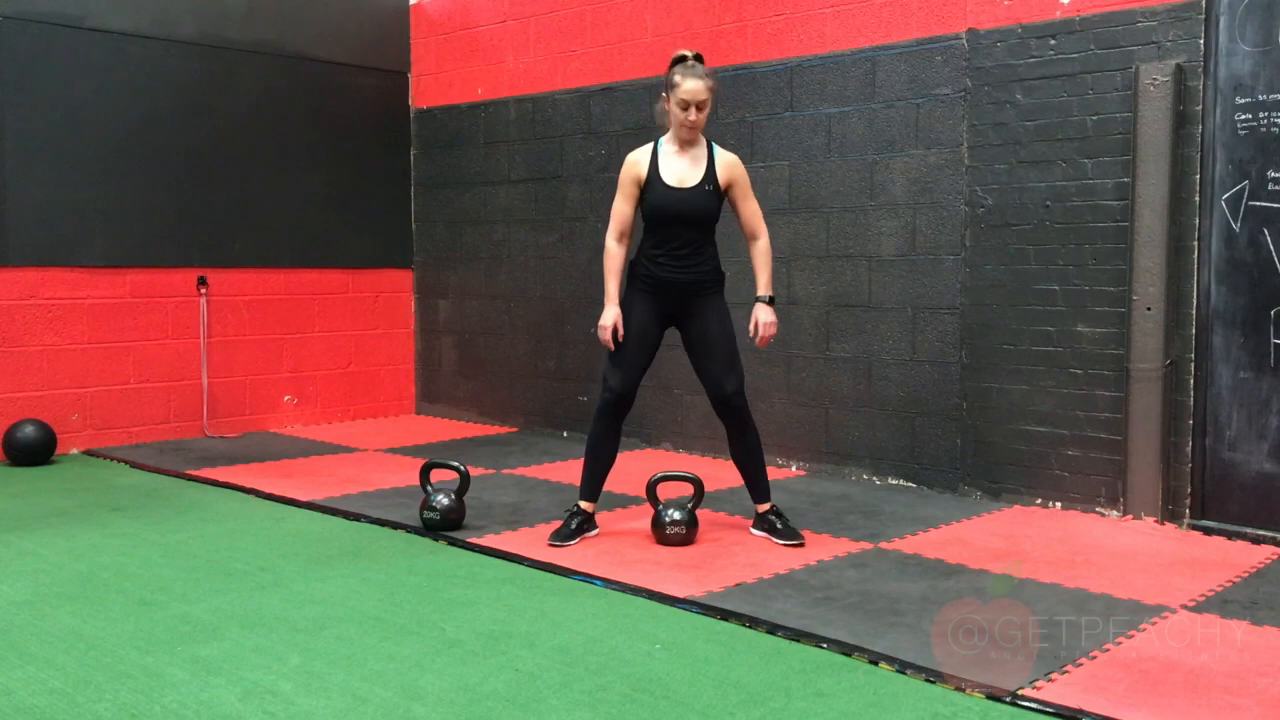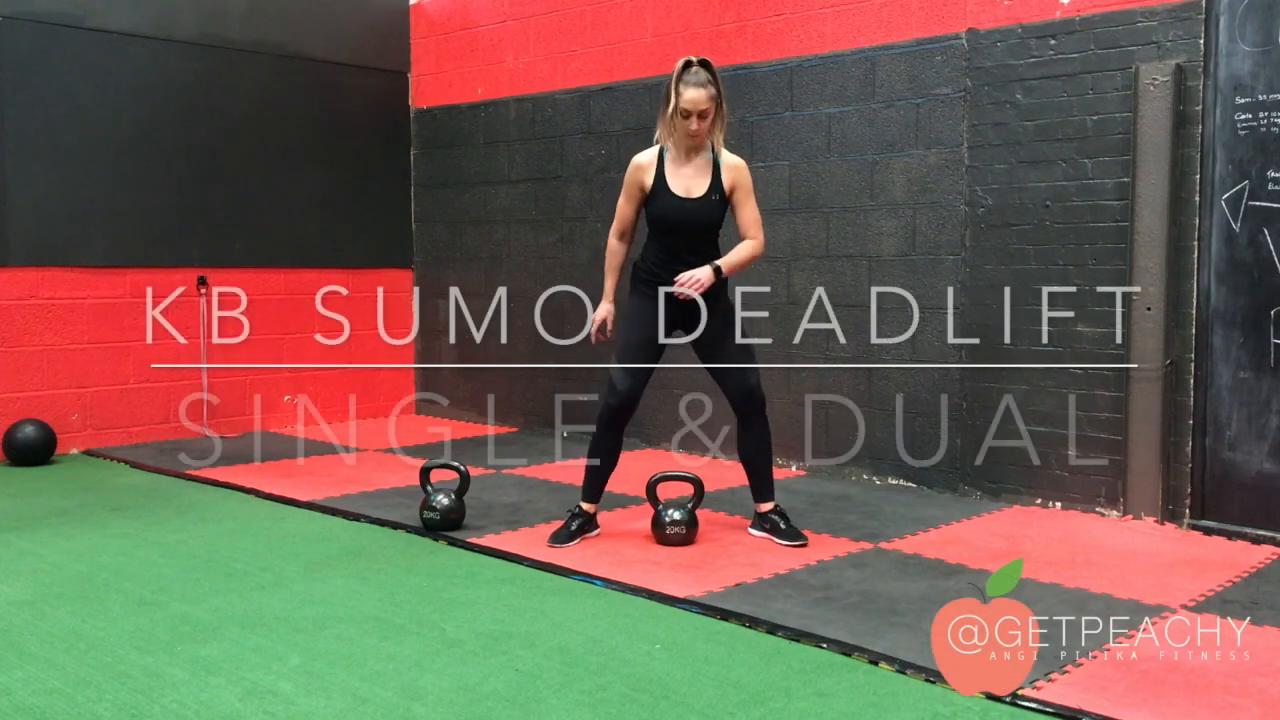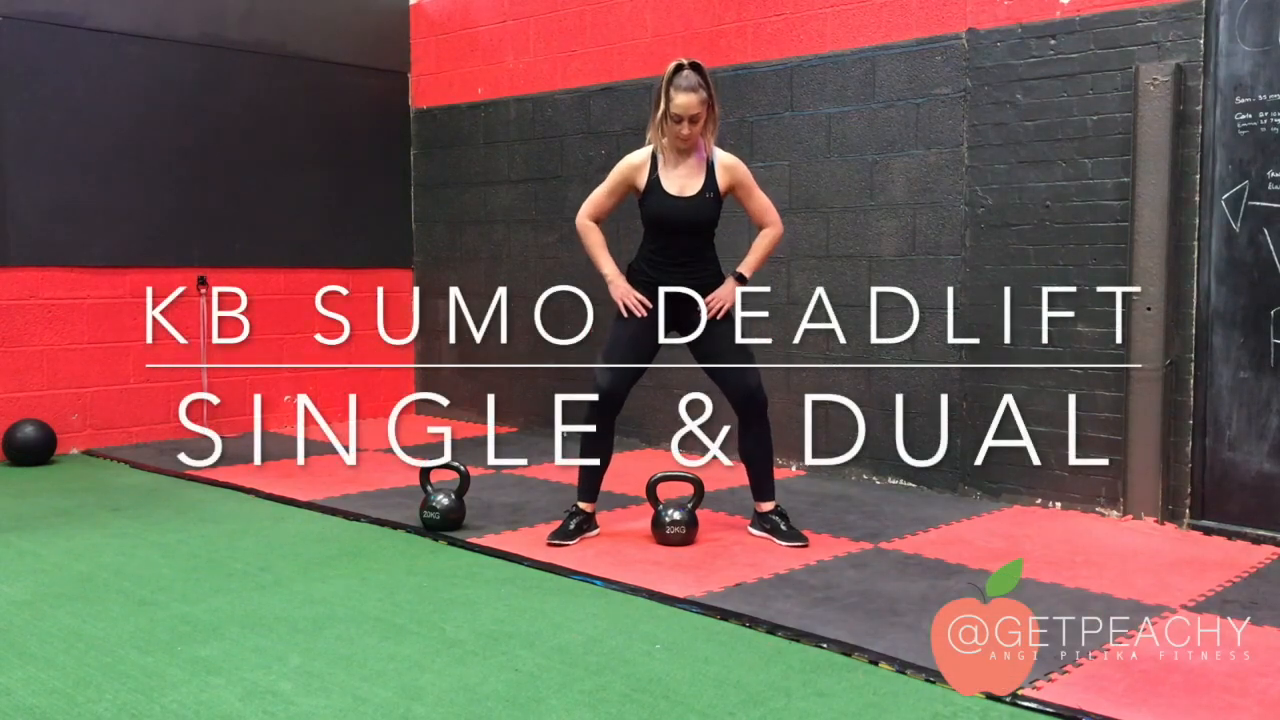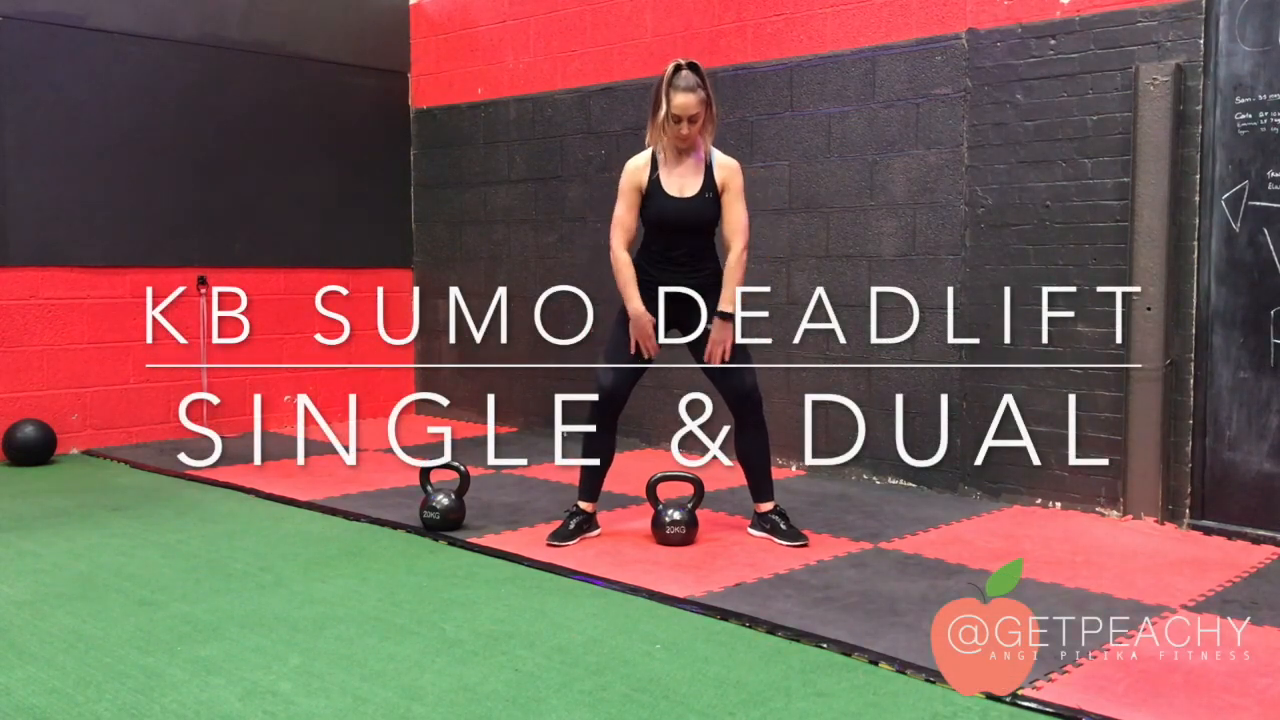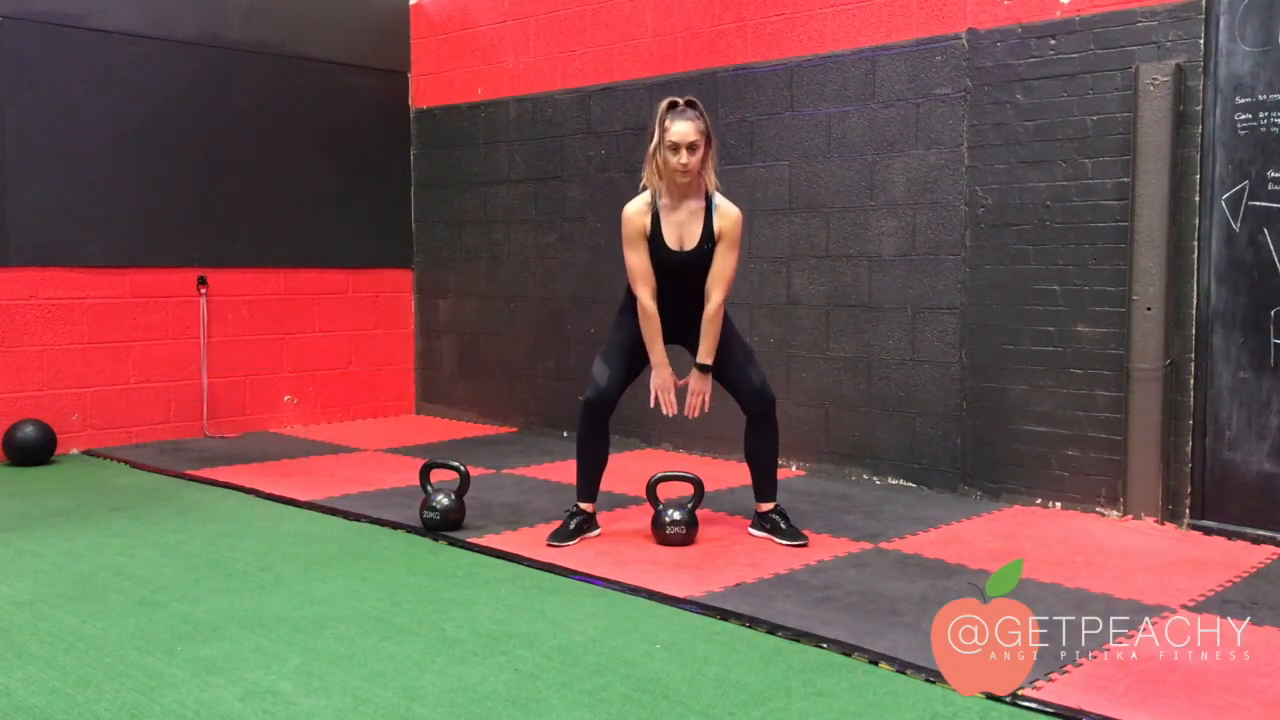
dt=1s
person 1, frame 1
left shoulder: (726, 163)
right shoulder: (639, 161)
left elbow: (757, 236)
right elbow: (616, 237)
left wrist: (764, 300)
right wrist: (611, 303)
left hip: (703, 296)
right hip: (646, 293)
left knee: (731, 400)
right knee: (614, 397)
left ankle: (765, 511)
right ankle: (584, 511)
person 1, frame 2
left shoulder: (732, 168)
right shoulder: (644, 165)
left elbow: (754, 241)
right elbow: (619, 236)
left wrist: (714, 270)
right wrist: (607, 299)
left hip: (708, 297)
right hip: (651, 295)
left knee: (750, 397)
right knee: (619, 397)
left ankle: (767, 512)
right ankle: (585, 512)
person 1, frame 3
left shoulder: (726, 167)
right shoulder: (638, 164)
left elbow: (772, 226)
right elbow: (586, 219)
left wrist: (737, 280)
right wrist: (614, 278)
left hip: (705, 298)
right hip: (646, 296)
left knee: (751, 396)
right knee: (605, 394)
left ankle: (767, 512)
right ankle: (583, 512)
person 1, frame 4
left shoulder: (725, 169)
right shoulder: (638, 168)
left elbow: (737, 246)
right elbow: (619, 245)
left wrist: (724, 316)
right wrist: (634, 310)
left hip: (705, 297)
right hip: (648, 296)
left knee: (747, 399)
right knee: (607, 396)
left ankle: (766, 512)
right ankle: (584, 512)
person 1, frame 5
left shoulder: (727, 216)
right shoulder: (637, 213)
left elbow: (715, 299)
right elbow: (646, 298)
left wrist: (703, 368)
right wrist: (660, 367)
left hip: (702, 320)
right hip: (644, 319)
left knee: (761, 400)
right knee: (596, 400)
left ankle: (767, 513)
right ankle: (583, 512)
